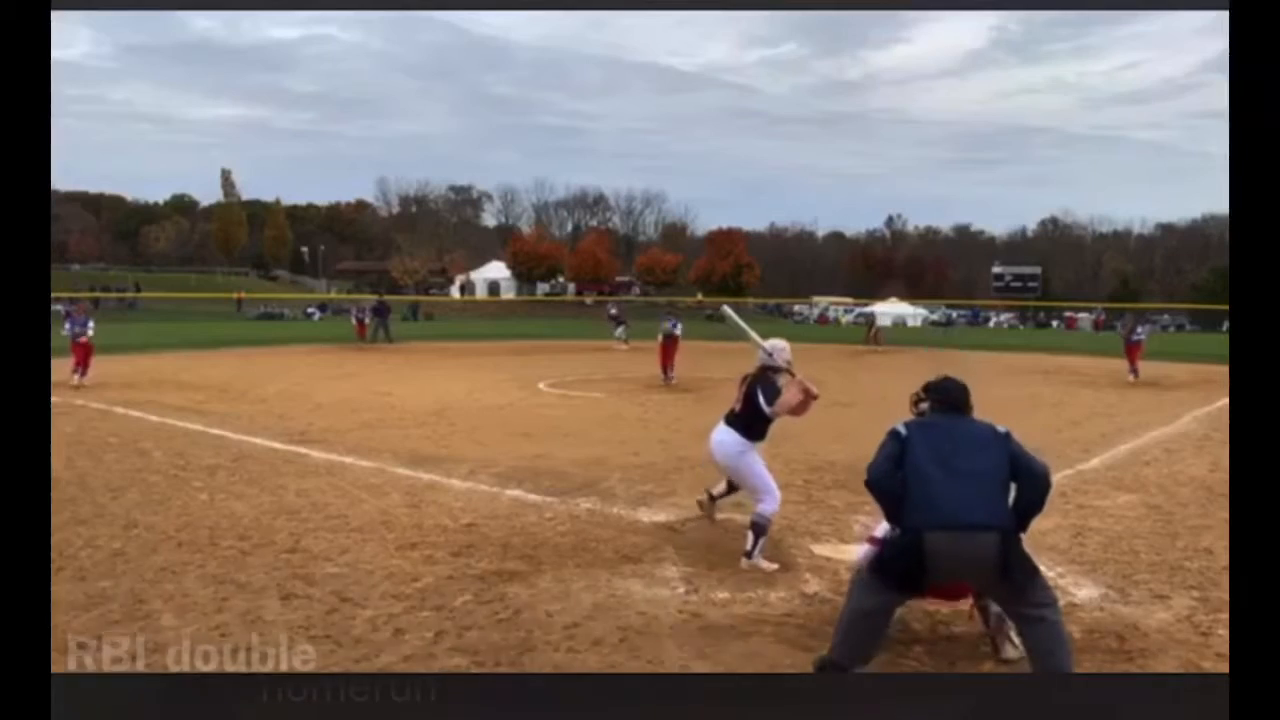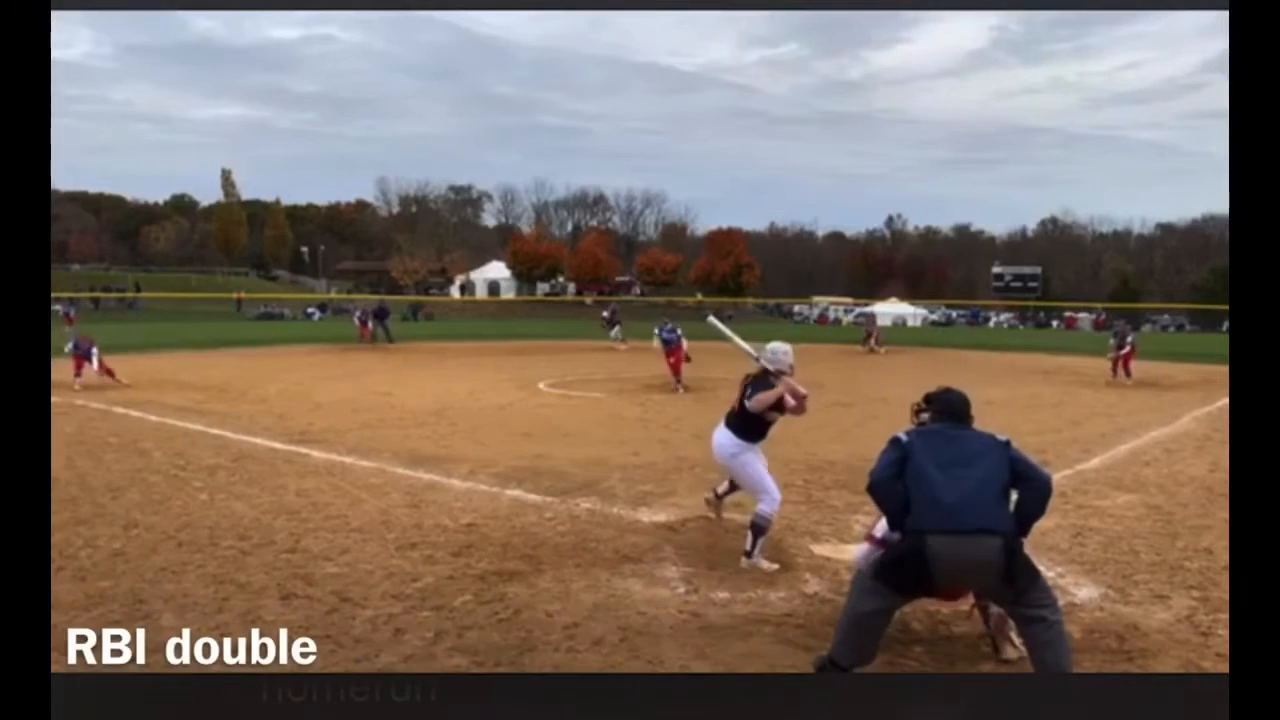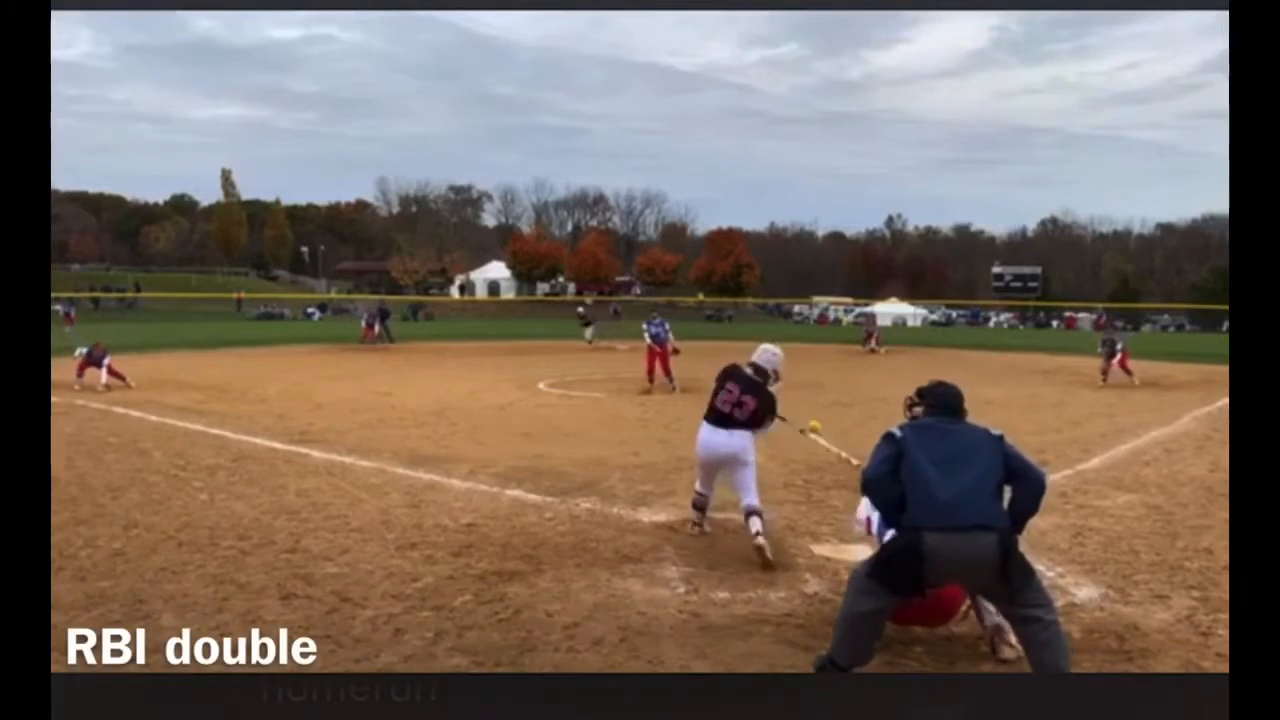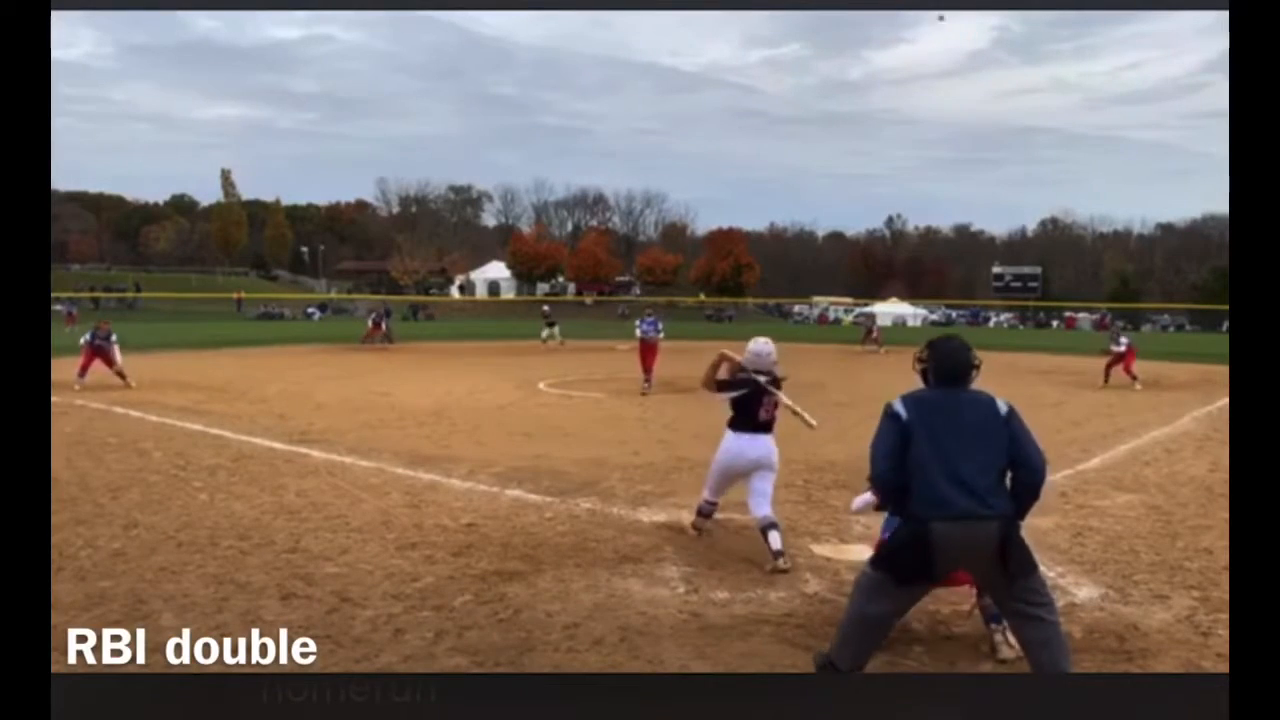
dt=0.4s
person 1, frame 1
left shoulder: (907, 432)
right shoulder: (996, 435)
left elbow: (879, 477)
right elbow: (1038, 477)
left wrist: (902, 521)
right wrist: (1014, 526)
left hip: (926, 542)
right hip: (992, 544)
left knee: (870, 588)
right knee: (1037, 608)
left ankle: (839, 665)
person 1, frame 2
left shoulder: (909, 441)
right shoulder: (996, 444)
left elbow: (881, 482)
right elbow: (1039, 484)
left wrist: (903, 526)
right wrist: (1015, 530)
left hip: (929, 547)
right hip: (994, 549)
left knee: (870, 587)
right knee: (1038, 606)
left ankle: (839, 663)
person 1, frame 3
left shoulder: (902, 436)
right shoulder: (989, 438)
left elbow: (874, 479)
right elbow: (1033, 481)
left wrist: (901, 522)
right wrist: (1010, 528)
left hip: (924, 543)
right hip: (989, 545)
left knee: (867, 586)
right knee: (1033, 607)
left ankle: (839, 663)
person 1, frame 4
left shoulder: (904, 409)
right shoulder: (997, 408)
left elbow: (883, 474)
right elbow: (1032, 469)
left wrist: (907, 512)
right wrist: (1011, 515)
left hip: (929, 531)
right hip: (992, 531)
left knee: (875, 592)
right knee: (1033, 606)
left ankle: (840, 664)
right ankle: (1056, 672)
person 2, frame 1
left shoulder: (759, 380)
right shoulder: (765, 384)
left elbow: (795, 410)
right elbow: (776, 410)
left wrist: (808, 396)
right wrist: (794, 387)
left hip: (723, 438)
right hip: (735, 446)
left knee: (744, 477)
right knee: (770, 498)
left ankle: (710, 498)
right ankle: (751, 557)
person 2, frame 2
left shoulder: (769, 384)
right shoulder: (760, 385)
left elbow: (796, 410)
right elbow: (753, 406)
left wrist: (798, 396)
right wrist: (781, 389)
left hip: (732, 440)
right hip: (733, 448)
left knee: (759, 469)
right knee: (770, 498)
left ankle: (717, 495)
right ankle: (750, 557)
person 2, frame 3
left shoulder: (732, 371)
right shoulder: (766, 396)
right elbow: (758, 428)
left hip: (708, 438)
right hip: (738, 443)
left knee: (704, 483)
right knee: (749, 497)
left ankle: (697, 523)
right ankle: (758, 537)
person 2, frame 4
left shoulder: (748, 385)
right shoulder: (774, 382)
left elbow: (708, 384)
left wrist: (719, 360)
right wrist: (732, 363)
left hip: (737, 446)
right hip: (766, 449)
left knee: (713, 491)
right knee: (761, 508)
left ankle: (698, 526)
right ankle: (779, 555)
